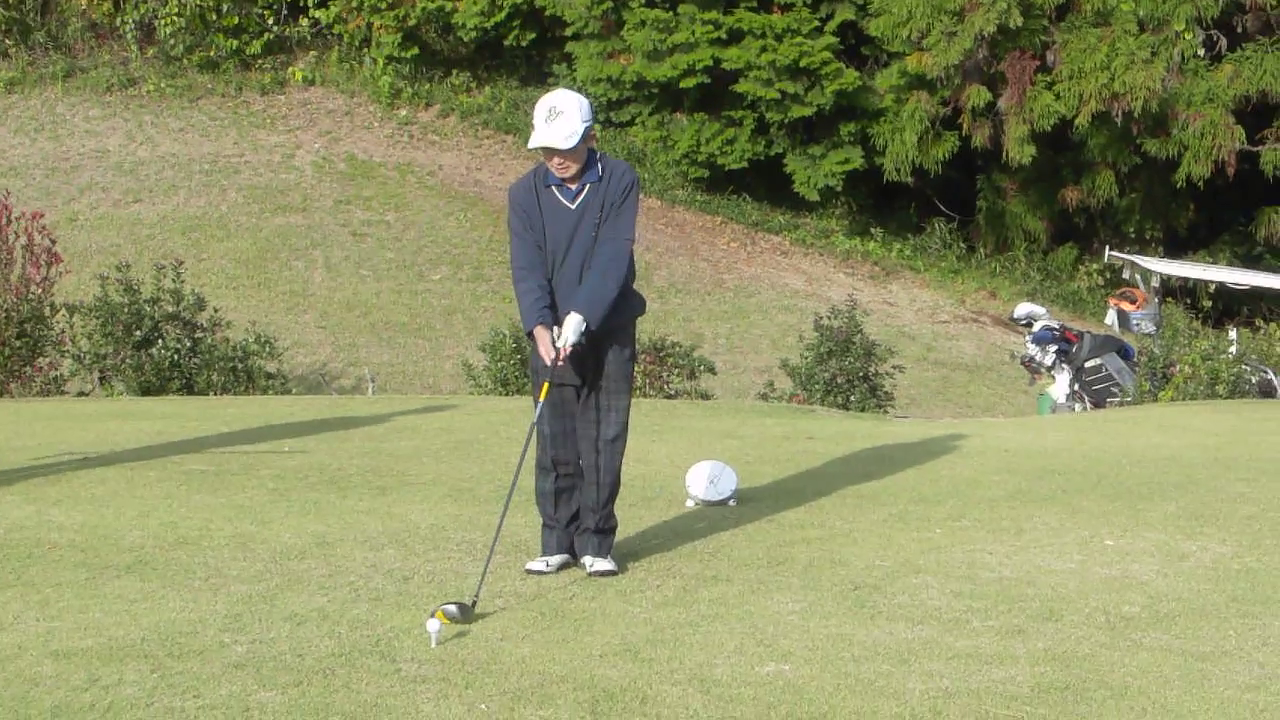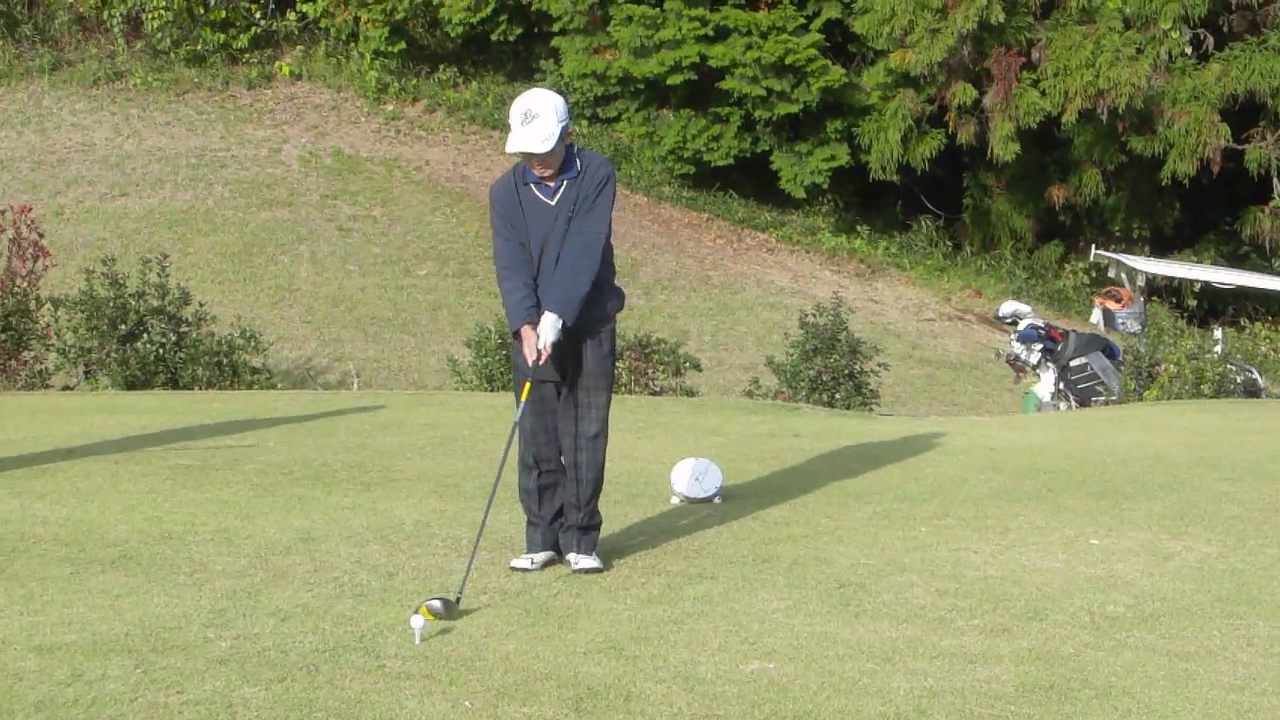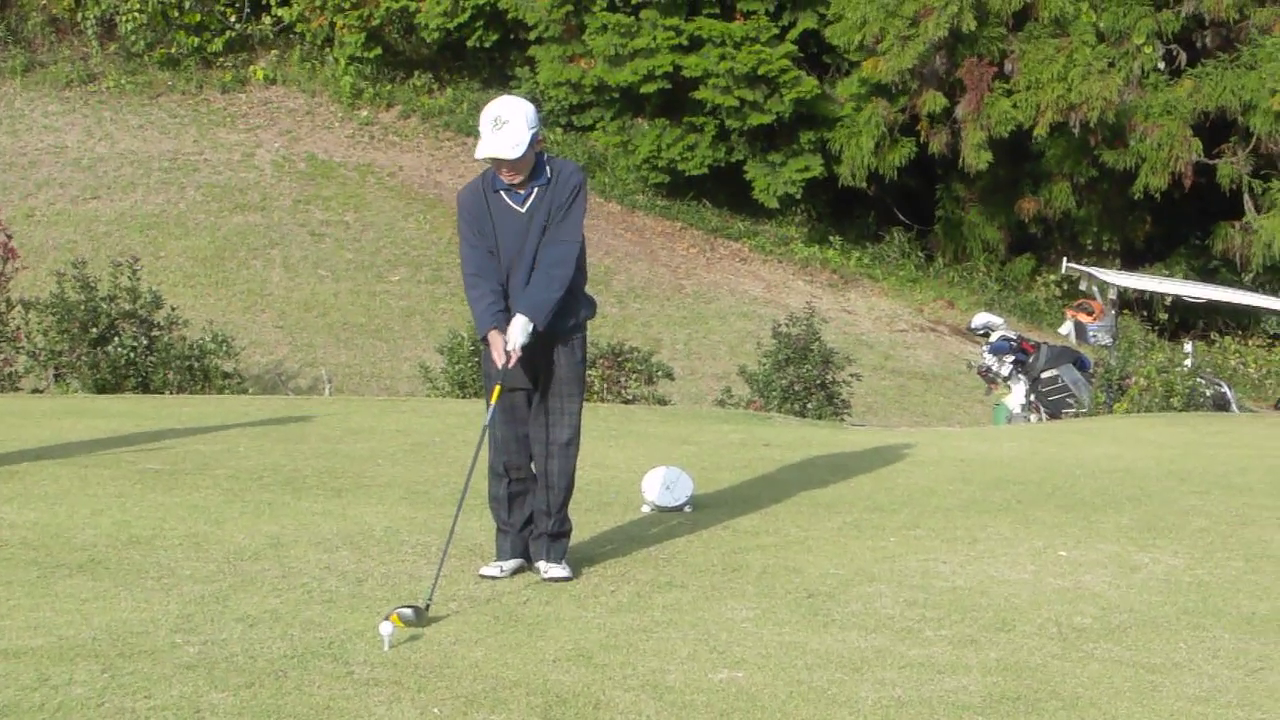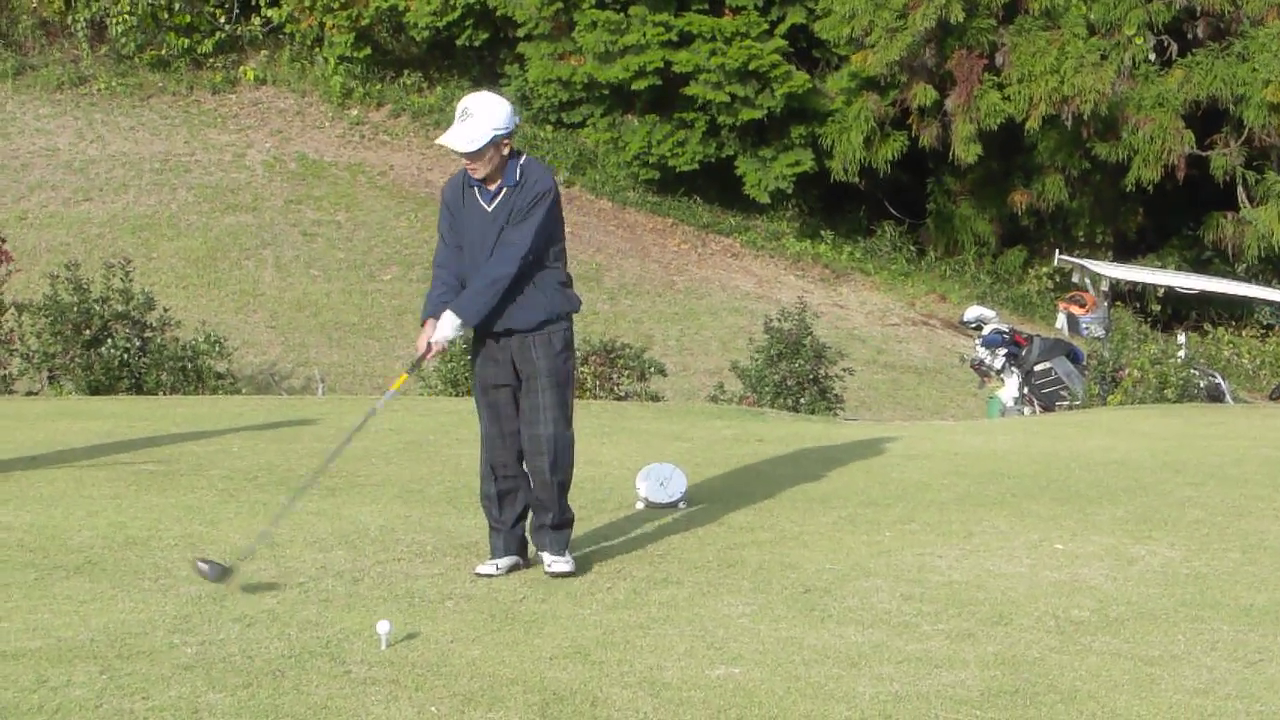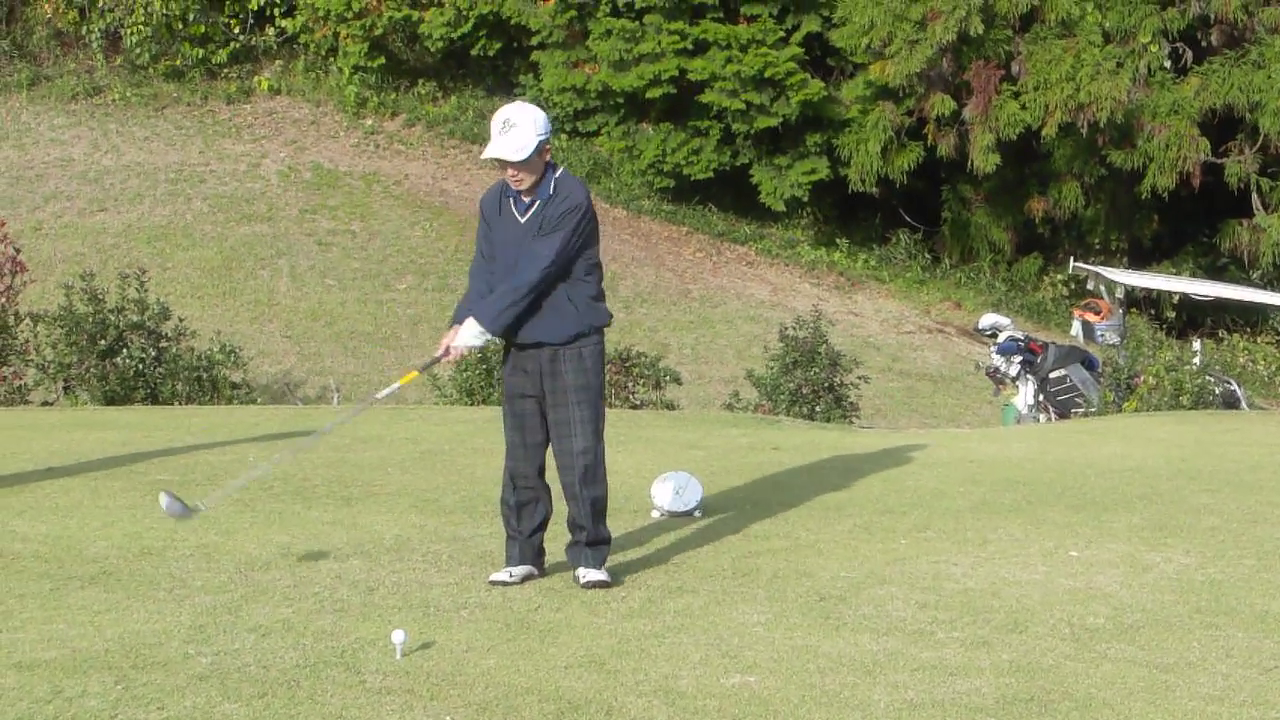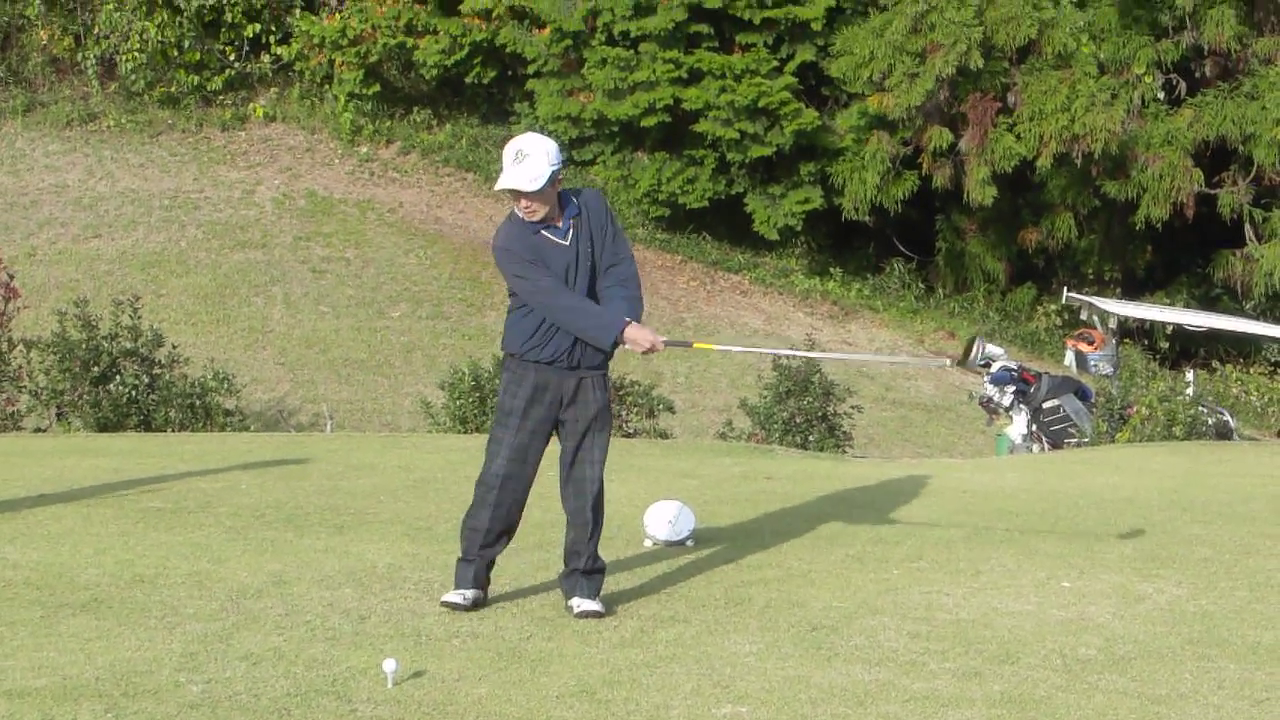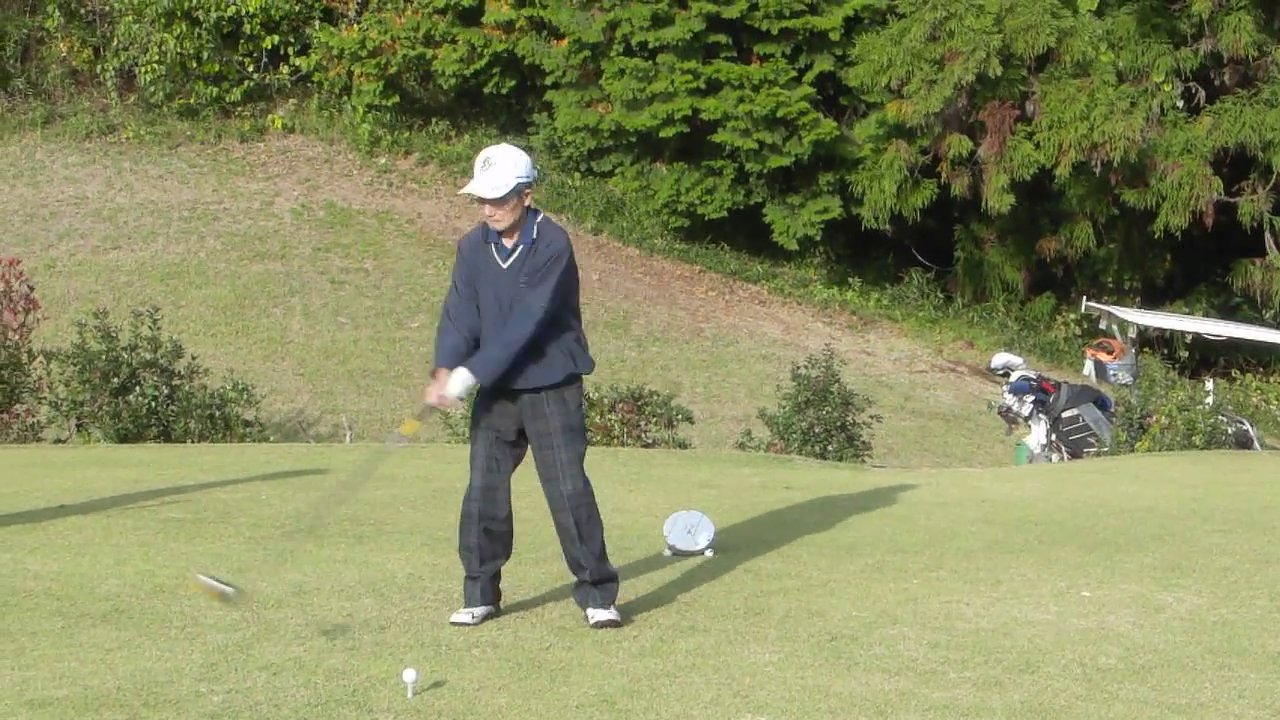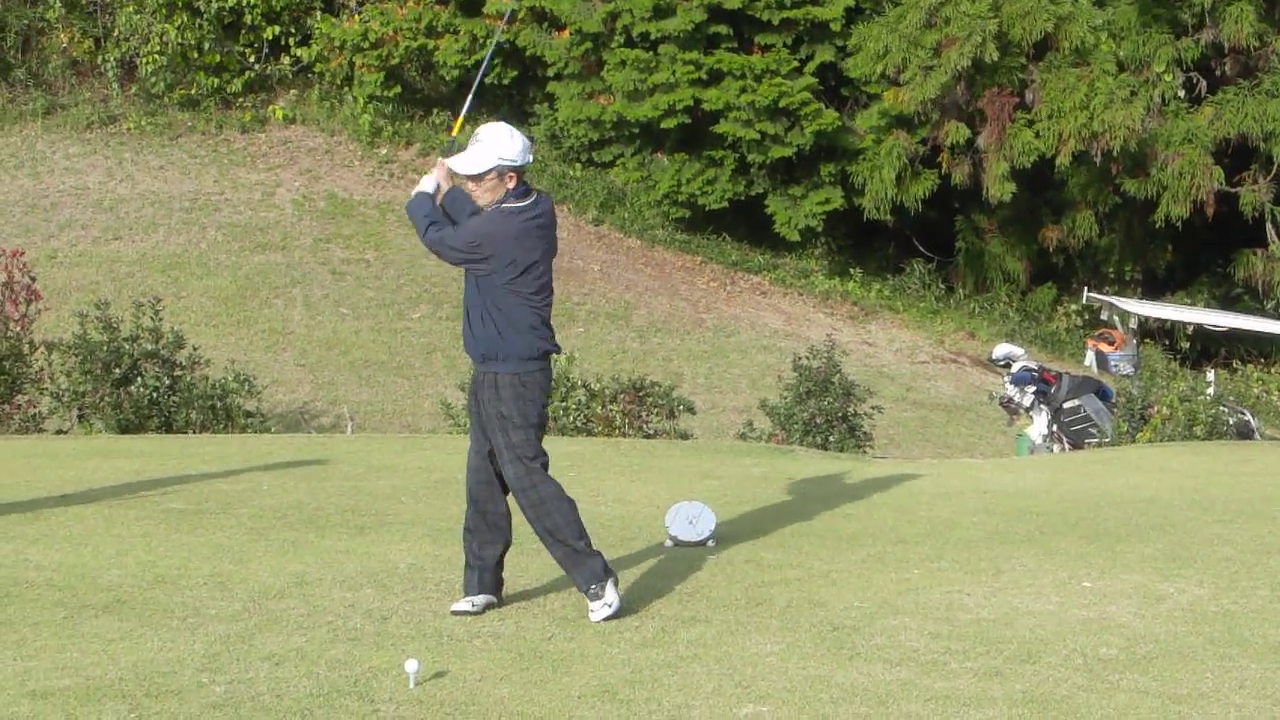
dt=0.5s
person 1, frame 1
left shoulder: (620, 181)
right shoulder: (525, 192)
left elbow: (612, 257)
right elbow: (527, 267)
left wrist: (581, 317)
right wrist: (539, 326)
left hip: (610, 332)
right hip: (552, 334)
left knee: (604, 440)
right knee: (555, 443)
left ankle: (595, 542)
right ankle: (558, 541)
person 1, frame 2
left shoulder: (597, 174)
right shoulder: (506, 190)
left elbow: (584, 252)
right elbow: (511, 265)
left wrist: (556, 317)
right wrist: (525, 326)
left hip: (589, 327)
right hip: (534, 331)
left knee: (585, 437)
right knee: (537, 439)
left ankle: (580, 538)
right ankle: (542, 537)
person 1, frame 3
left shoulder: (567, 181)
right shoulder: (474, 198)
left elbow: (559, 261)
right elbow: (478, 272)
left wrist: (526, 319)
right wrist: (494, 330)
left hip: (561, 334)
right hip: (503, 336)
left knee: (556, 445)
right knee: (508, 447)
left ankle: (550, 547)
right ankle: (512, 546)
person 1, frame 4
left shoulder: (537, 185)
right shoulder: (455, 191)
left elbow: (507, 264)
right elbow: (449, 262)
left wrist: (454, 319)
right wrist: (433, 318)
left hip: (543, 330)
right hip: (489, 334)
left knee: (546, 438)
right knee: (498, 445)
left ankle: (552, 538)
right ankle: (507, 544)
person 1, frame 5
left shoulder: (570, 200)
right shoulder: (493, 202)
left elbow: (532, 274)
right elbow: (485, 272)
left wrist: (475, 326)
right wrist: (460, 325)
left hip: (573, 343)
right hip: (519, 346)
left knee: (580, 451)
right knee: (522, 455)
left ankle: (589, 555)
right ankle: (523, 554)
person 1, frame 6
left shoulder: (593, 208)
right shoulder: (510, 241)
left elbow: (621, 275)
right elbow: (557, 302)
left wrist: (626, 323)
right wrist: (624, 330)
left hip: (589, 370)
right hip: (530, 370)
left knee: (585, 482)
right knee: (502, 474)
left ankle: (582, 583)
right ankle: (471, 576)
person 1, frame 7
left shoulder: (550, 245)
right shoulder: (471, 247)
left elbow: (523, 324)
right elbow: (460, 315)
left wrist: (467, 375)
right wrist: (444, 370)
left hip: (555, 390)
right hip: (497, 391)
left knee: (569, 491)
right knee: (484, 493)
left ankle: (597, 593)
right ankle: (481, 594)
person 1, frame 8
left shoulder: (501, 230)
right shoulder: (532, 208)
left elbow: (441, 240)
left wrist: (422, 195)
right wrist: (449, 192)
left hip: (513, 373)
right hip: (496, 370)
left knee: (524, 475)
right knee: (484, 479)
left ankle: (595, 577)
right ankle: (483, 583)
